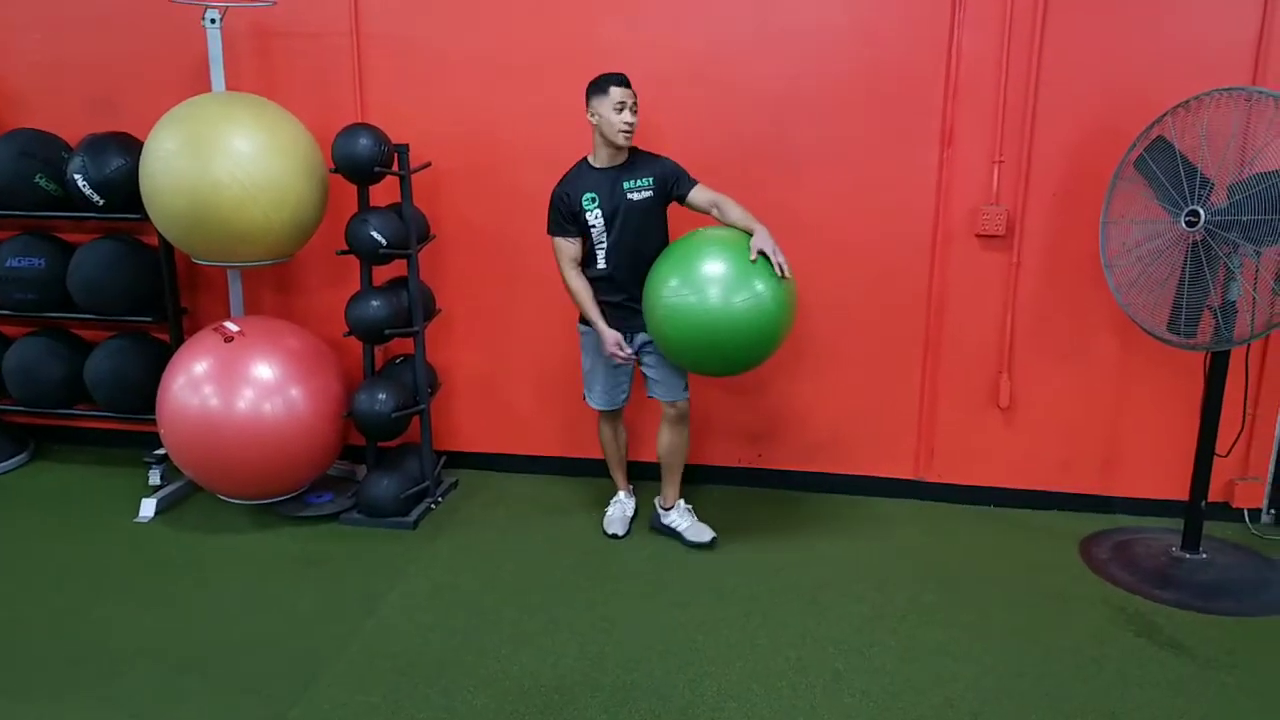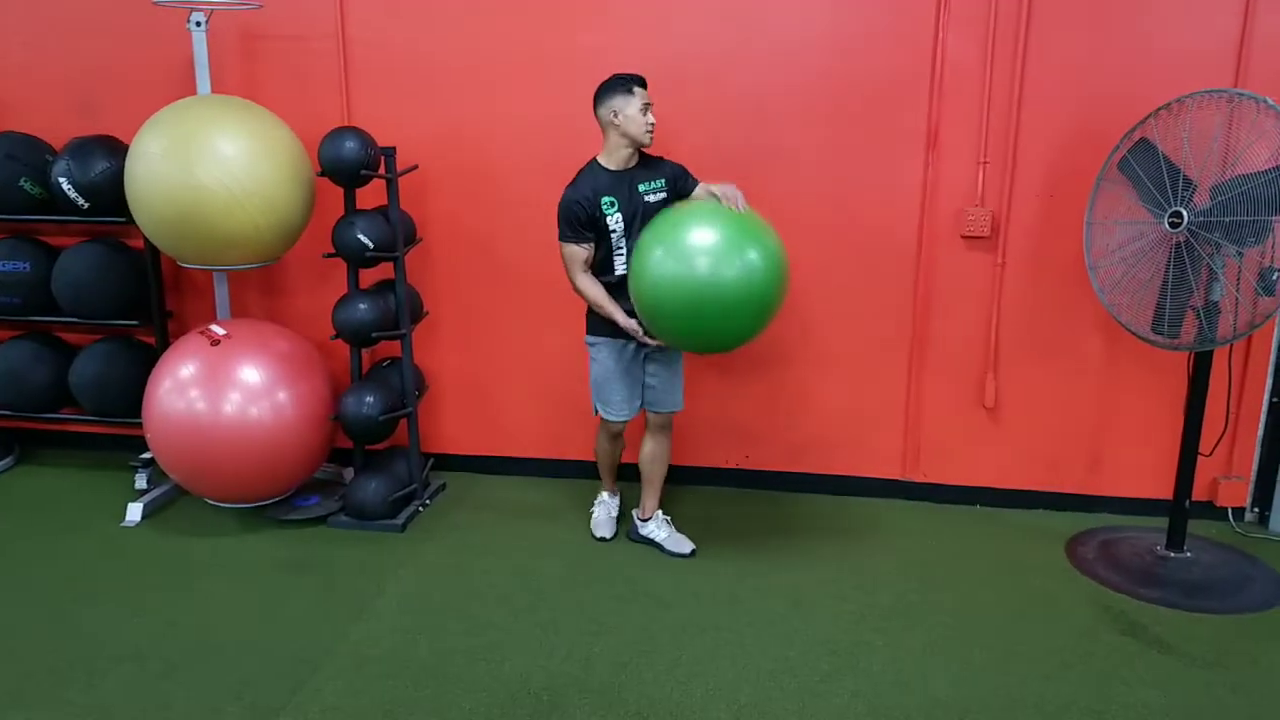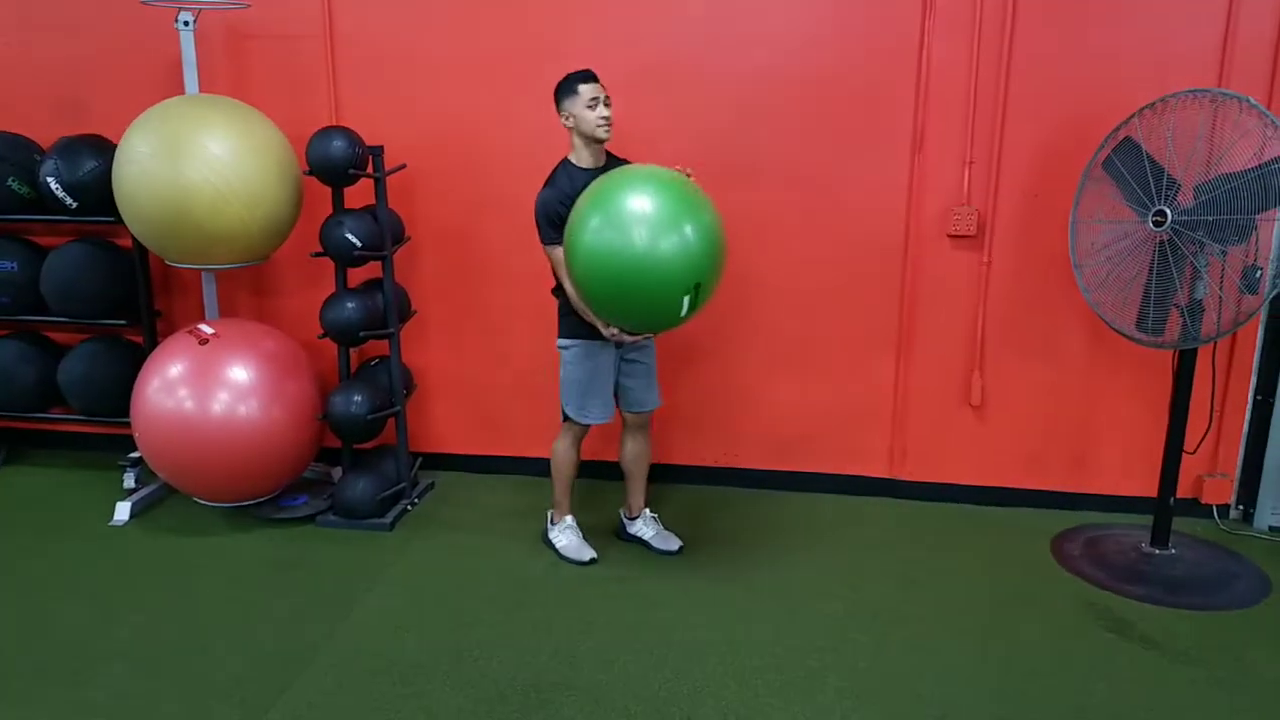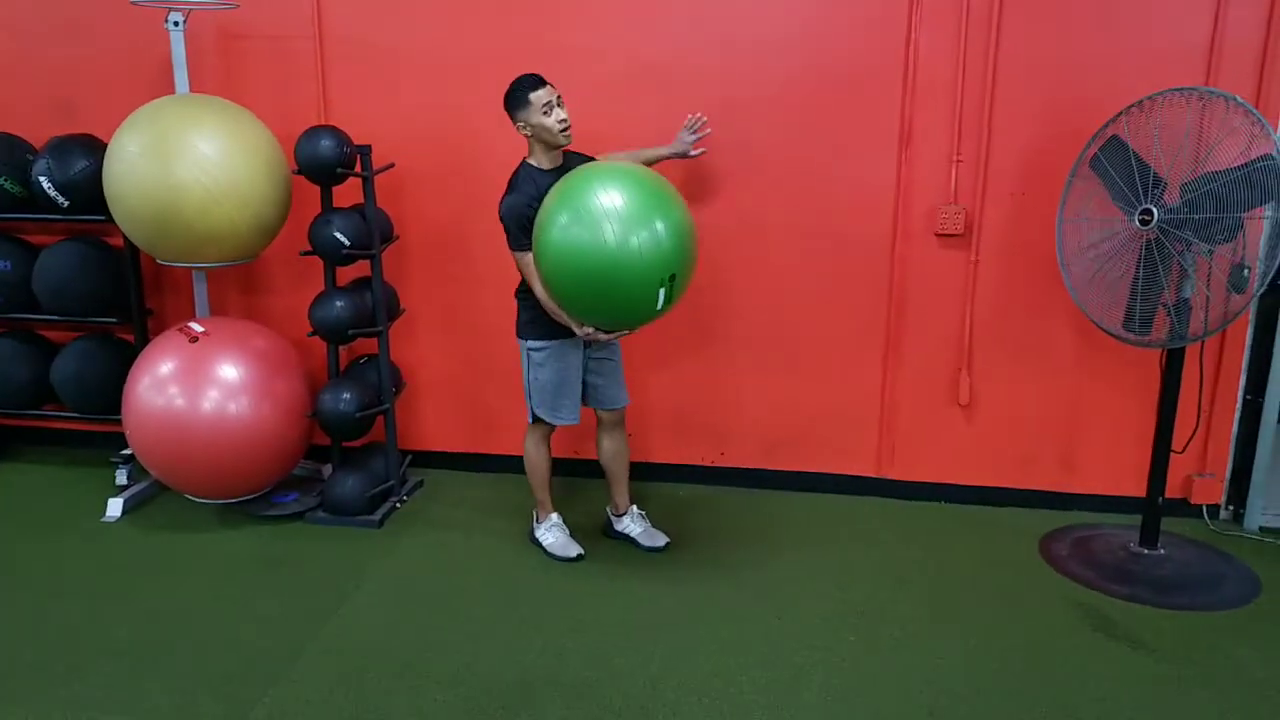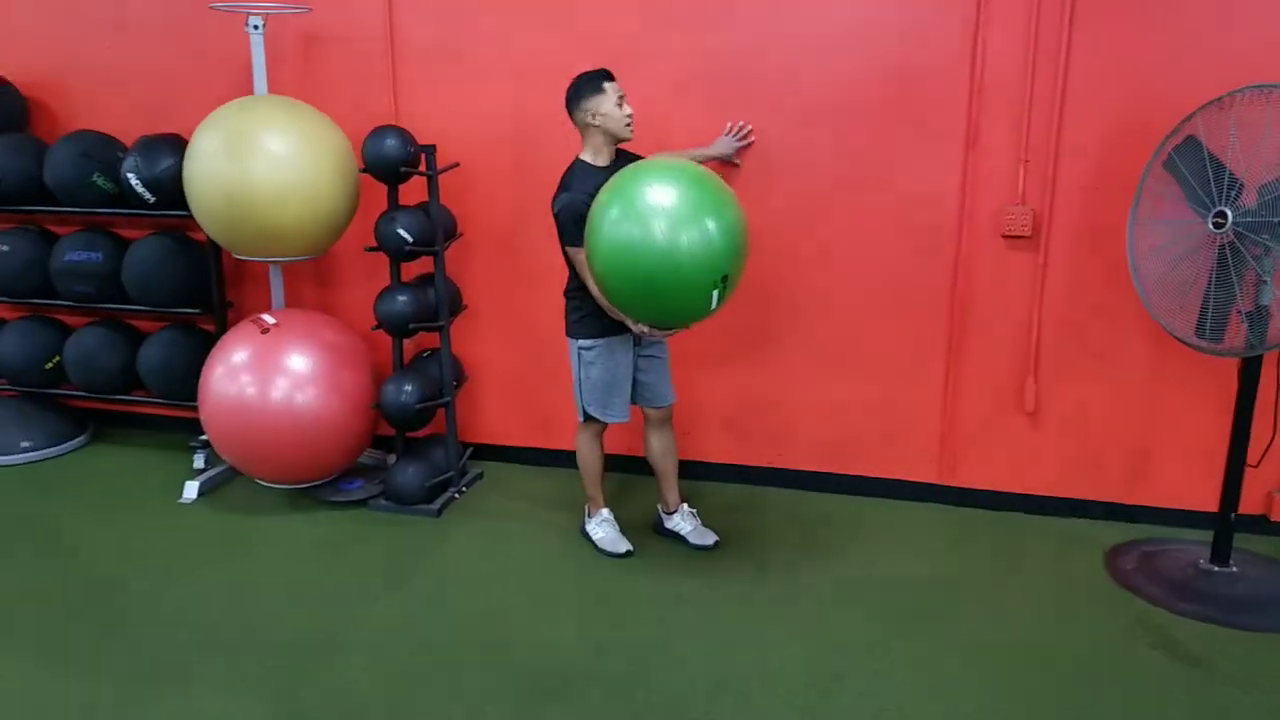
dt=0.5s
person 1, frame 1
left shoulder: (657, 170)
right shoulder: (569, 190)
left elbow: (714, 202)
right elbow: (569, 268)
left wrist: (758, 229)
right wrist: (602, 329)
right hip: (604, 321)
left knee: (675, 408)
right knee: (609, 410)
left ankle: (670, 507)
right ankle: (622, 494)
person 1, frame 2
left shoulder: (665, 172)
right shoulder: (581, 194)
left elbow: (709, 197)
right elbow: (578, 273)
left wrist: (726, 192)
right wrist: (624, 322)
right hip: (612, 330)
left knee: (661, 420)
right knee: (615, 421)
left ankle: (648, 518)
right ankle: (607, 494)
person 1, frame 3
left shoulder: (628, 173)
right shoulder: (556, 193)
right elbow: (565, 275)
right wrist: (602, 324)
right hip: (584, 329)
left knee: (639, 420)
right knee: (576, 426)
left ankle: (636, 517)
right ankle: (560, 521)
person 1, frame 4
left shoulder: (579, 165)
right shoulder: (519, 199)
left elbow: (612, 164)
right elbow: (536, 281)
left wrist: (669, 150)
right wrist: (575, 327)
right hip: (549, 329)
left knee: (613, 415)
right knee: (544, 424)
left ankle: (622, 514)
right ankle: (545, 520)
person 1, frame 5
left shoulder: (626, 163)
right shoulder: (574, 197)
right elbow: (591, 279)
left wrist: (713, 152)
right wrist: (630, 322)
left hip: (642, 316)
right hip: (597, 327)
left knee: (660, 414)
right knee: (595, 422)
left ankle: (673, 512)
right ankle: (596, 515)
